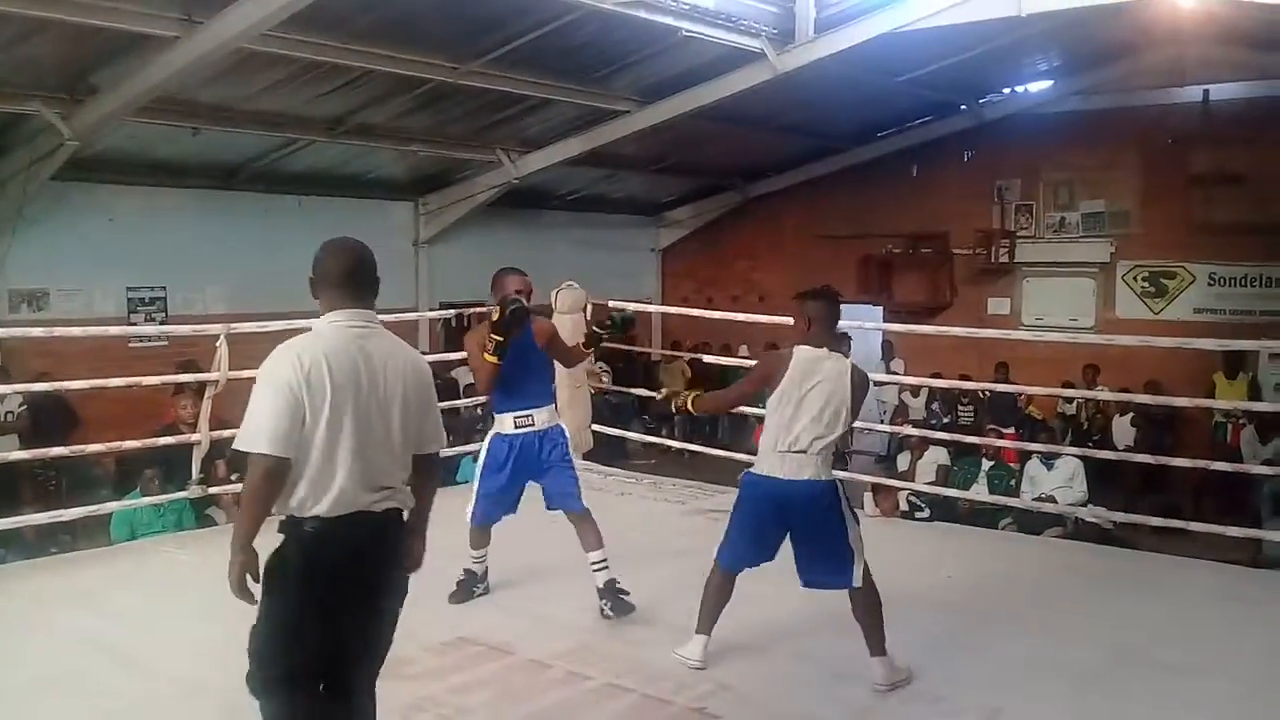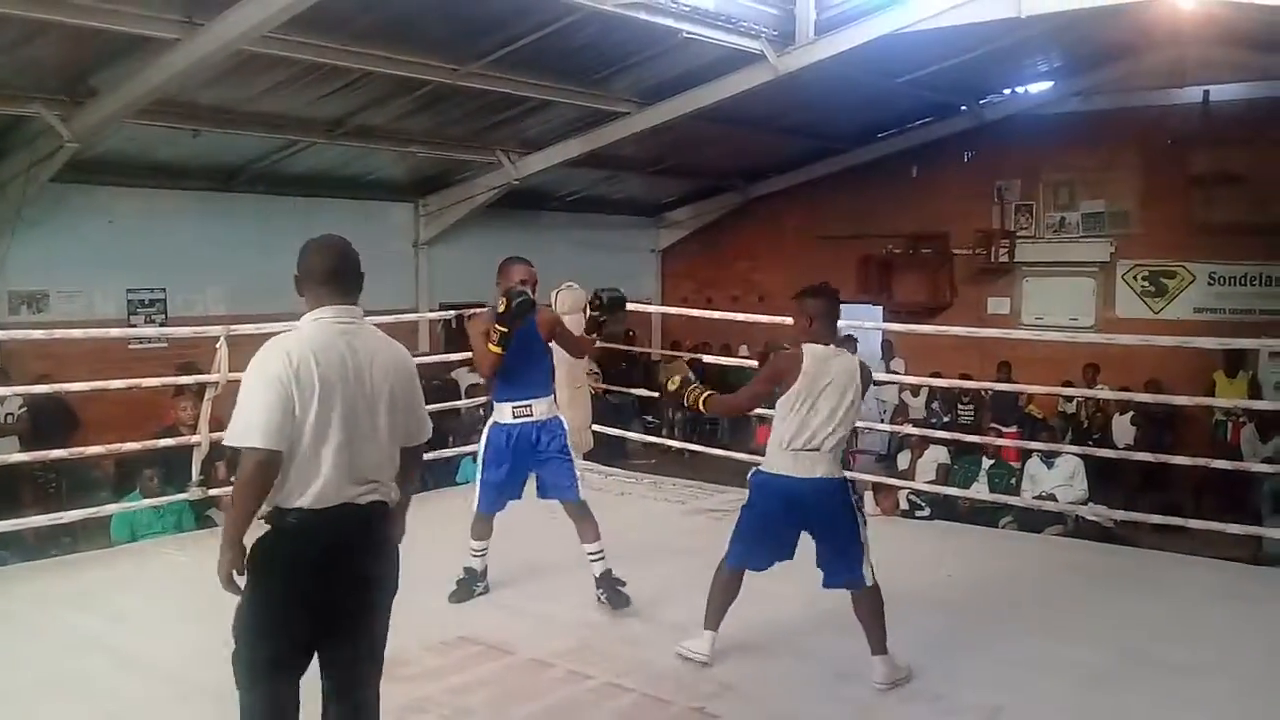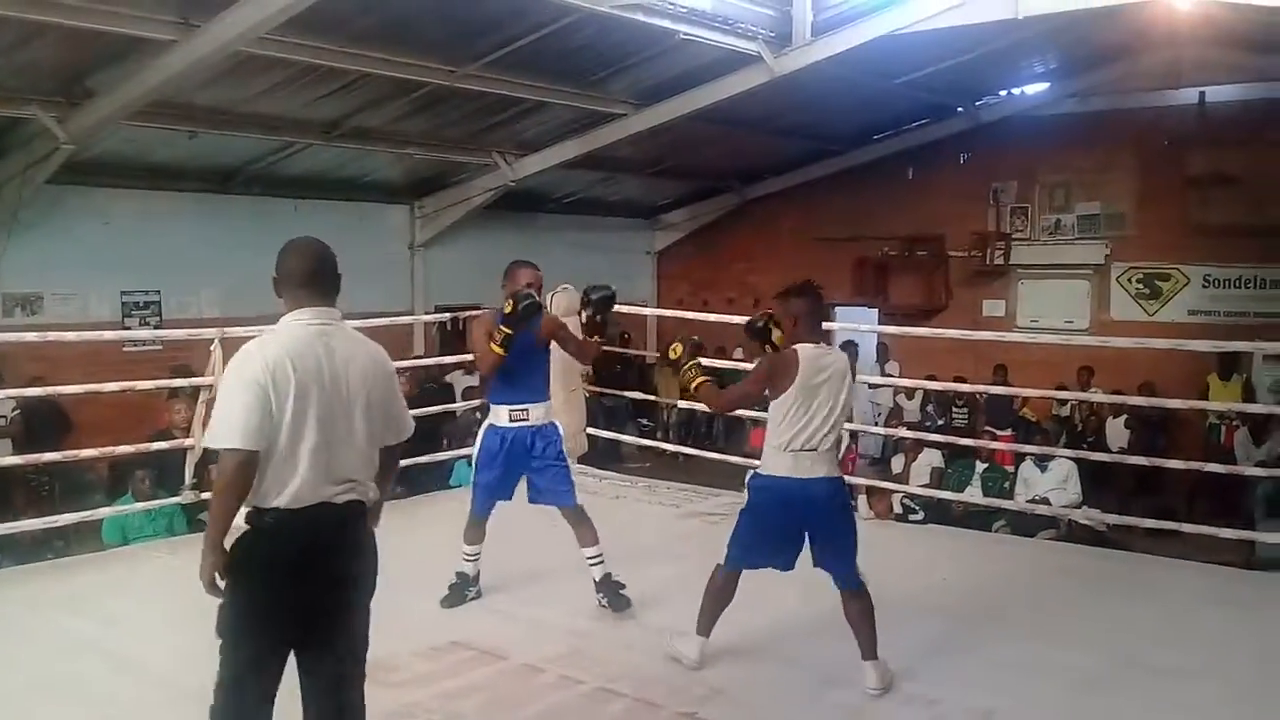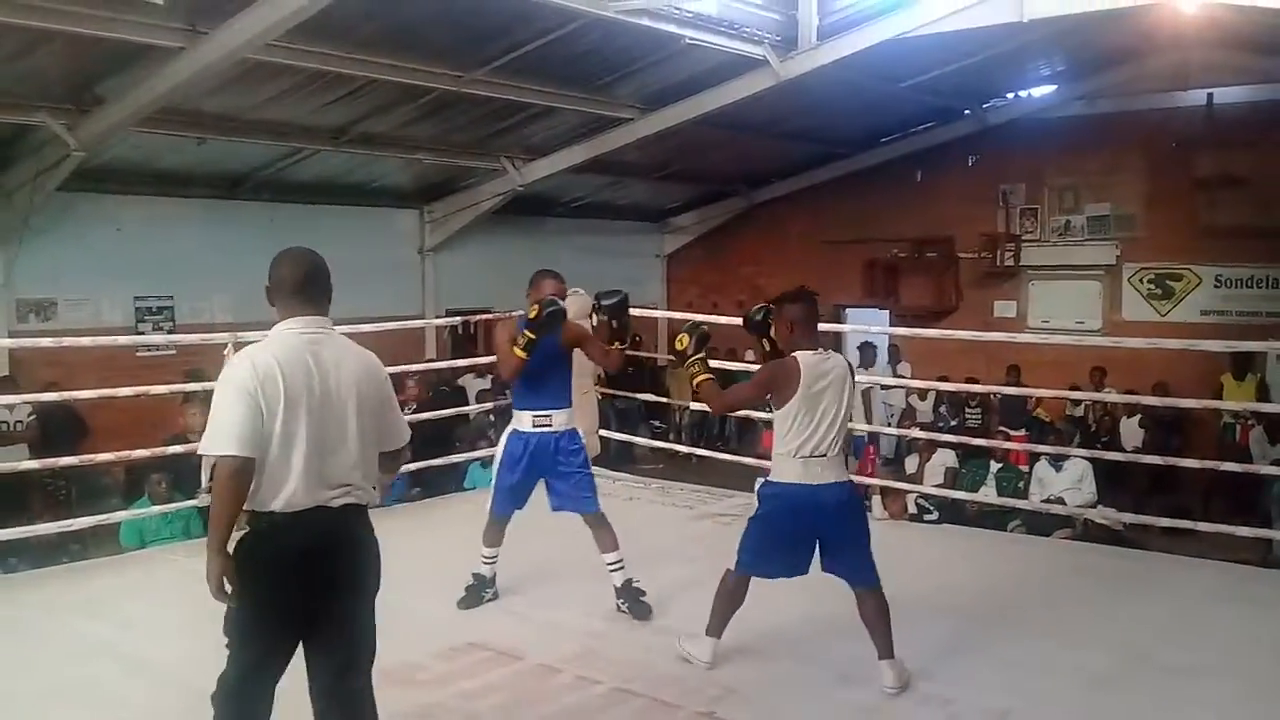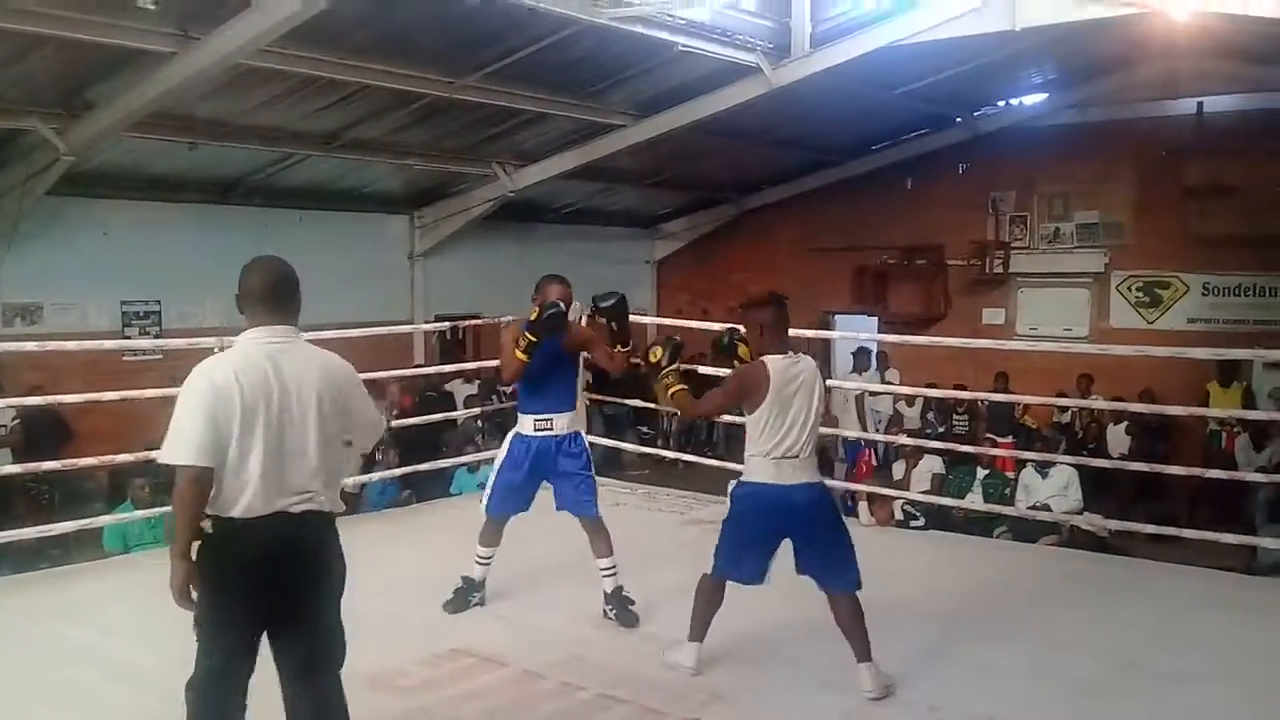
dt=0.1s
person 1, frame 1
left shoulder: (295, 357)
right shoulder: (409, 361)
left elbow: (268, 466)
right elbow: (426, 462)
left wrist: (242, 546)
right wrist: (414, 532)
left hip: (315, 541)
right hip: (385, 538)
left knee: (281, 681)
right knee: (354, 678)
person 1, frame 2
left shoulder: (283, 353)
right shoulder: (395, 356)
left elbow: (259, 461)
right elbow: (412, 452)
left wrist: (231, 541)
right wrist: (395, 511)
left hip: (301, 533)
right hip: (371, 531)
left knee: (264, 667)
right knee: (353, 675)
person 1, frame 3
left shoulder: (260, 355)
right shoulder: (372, 356)
left elbow: (238, 462)
right elbow: (392, 450)
left wrist: (213, 542)
left hip: (278, 533)
right hip: (349, 531)
left knee: (246, 669)
right knee: (338, 673)
person 1, frame 4
left shoulder: (252, 365)
right shoulder: (365, 364)
left elbow: (233, 469)
right elbow: (393, 455)
left wrist: (216, 549)
left hip: (277, 537)
right hip: (349, 534)
left knee: (251, 669)
right knee: (346, 675)
person 1, frame 5
left shoulder: (213, 374)
right shoulder: (330, 370)
left elbow: (192, 477)
right elbow: (368, 438)
left wrist: (180, 554)
left hip: (238, 541)
right hip: (311, 538)
left knee: (221, 665)
right knee: (316, 674)
person 2, frame 1
left shoulder: (778, 363)
right shoulder: (856, 377)
left elbow: (723, 401)
left wrist: (681, 400)
left hip: (765, 483)
right hip: (817, 488)
left knee: (727, 563)
right knee: (856, 576)
left ankle: (698, 645)
right ankle: (883, 664)
person 2, frame 2
left shoulder: (787, 362)
right shoulder: (859, 372)
left elbow: (734, 406)
left wrist: (687, 391)
left hip: (776, 481)
right hip: (828, 486)
left knee: (735, 562)
right knee: (860, 575)
left ankle: (704, 640)
right ankle: (883, 663)
person 2, frame 3
left shoulder: (781, 361)
right shoulder: (844, 365)
left elbow: (722, 402)
left wrist: (687, 363)
right wrist: (777, 342)
left hip: (776, 484)
right hip: (826, 485)
left knee: (731, 563)
right knee: (850, 580)
left ankle: (695, 643)
right ankle: (873, 668)
person 2, frame 4
left shoulder: (782, 370)
right shoulder: (844, 367)
left elbow: (722, 403)
left wrist: (692, 357)
right wrist: (770, 338)
left hip: (785, 491)
right hip: (837, 490)
left knee: (741, 567)
right knee: (865, 581)
left ankle: (707, 643)
right ankle: (889, 667)
person 2, frame 5
left shoulder: (750, 375)
right shoulder: (814, 371)
left elbow: (696, 412)
left wrist: (666, 368)
right wrist: (745, 355)
left hip: (758, 491)
right hip: (808, 491)
left knee: (719, 571)
right knee: (840, 583)
left ankle: (691, 650)
right ankle: (868, 671)
person 3, frame 1
left shoulder: (542, 328)
right shoulder: (478, 336)
left elbow: (571, 359)
right elbow: (485, 385)
left wrist: (596, 336)
right wrist: (500, 334)
left hip: (548, 434)
right hip: (506, 437)
left knee: (577, 511)
right knee: (482, 516)
left ankle: (606, 587)
right ankle: (475, 575)
person 3, frame 2
left shoulder: (545, 318)
right shoulder: (481, 324)
left elbow: (579, 350)
right elbow: (485, 371)
left wrist: (597, 319)
right wrist: (503, 324)
left hip: (546, 425)
right hip: (504, 427)
left knee: (574, 502)
right knee: (486, 508)
left ankle: (603, 576)
right ankle: (476, 573)
person 3, frame 3
left shoulder: (547, 323)
right shoulder: (484, 325)
left elbow: (587, 356)
right elbow: (485, 369)
left wrist: (599, 320)
right wrist: (510, 325)
left hip: (542, 429)
right hip: (500, 430)
left knee: (571, 508)
right knee: (479, 510)
left ankle: (604, 582)
right ankle: (467, 578)
person 3, frame 4
left shoulder: (571, 331)
right shoulder: (508, 330)
left elbow: (612, 365)
right elbow: (507, 373)
left wrist: (617, 327)
right wrist: (533, 330)
left hip: (564, 435)
right hip: (523, 435)
left knee: (593, 513)
right knee: (498, 513)
left ankle: (624, 587)
right ankle: (484, 580)
person 3, frame 5
left shoulder: (578, 334)
right shoulder: (515, 332)
left elbow: (618, 368)
right elbow: (510, 375)
left wrist: (619, 326)
right wrist: (535, 333)
left hip: (567, 439)
right hip: (526, 438)
left knee: (591, 518)
right knee: (495, 514)
left ankle: (614, 593)
right ankle: (474, 583)
